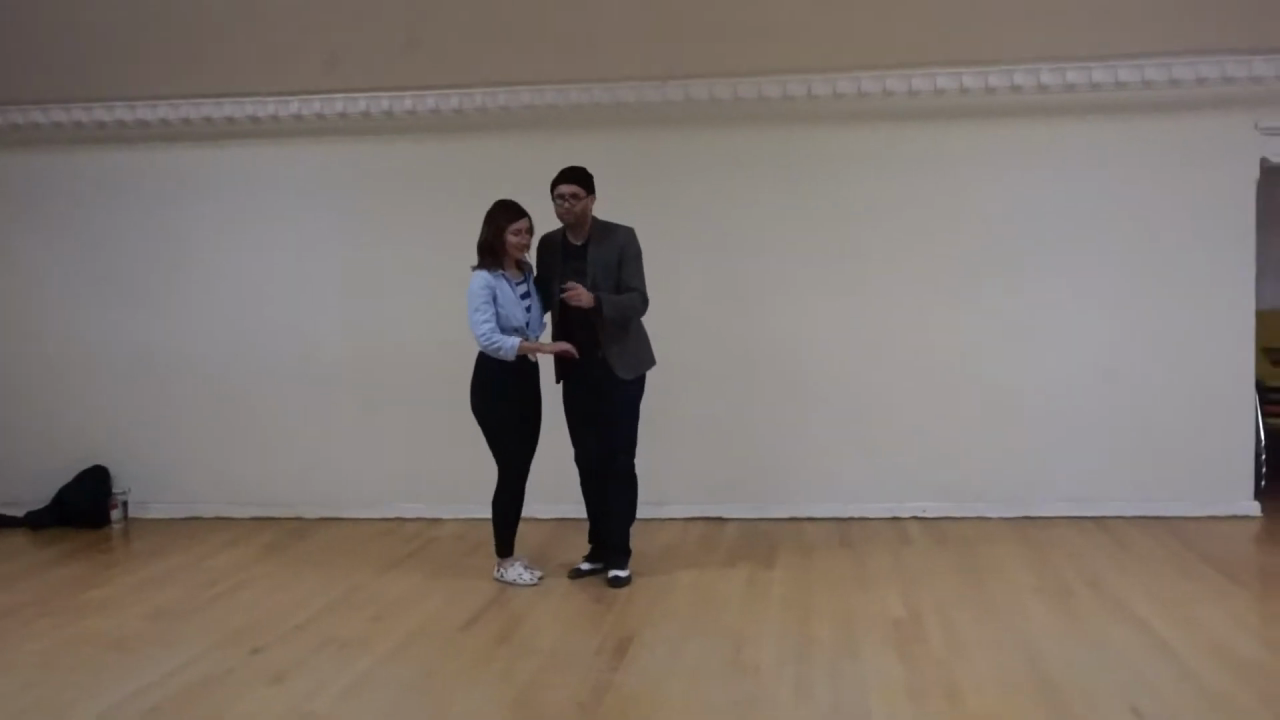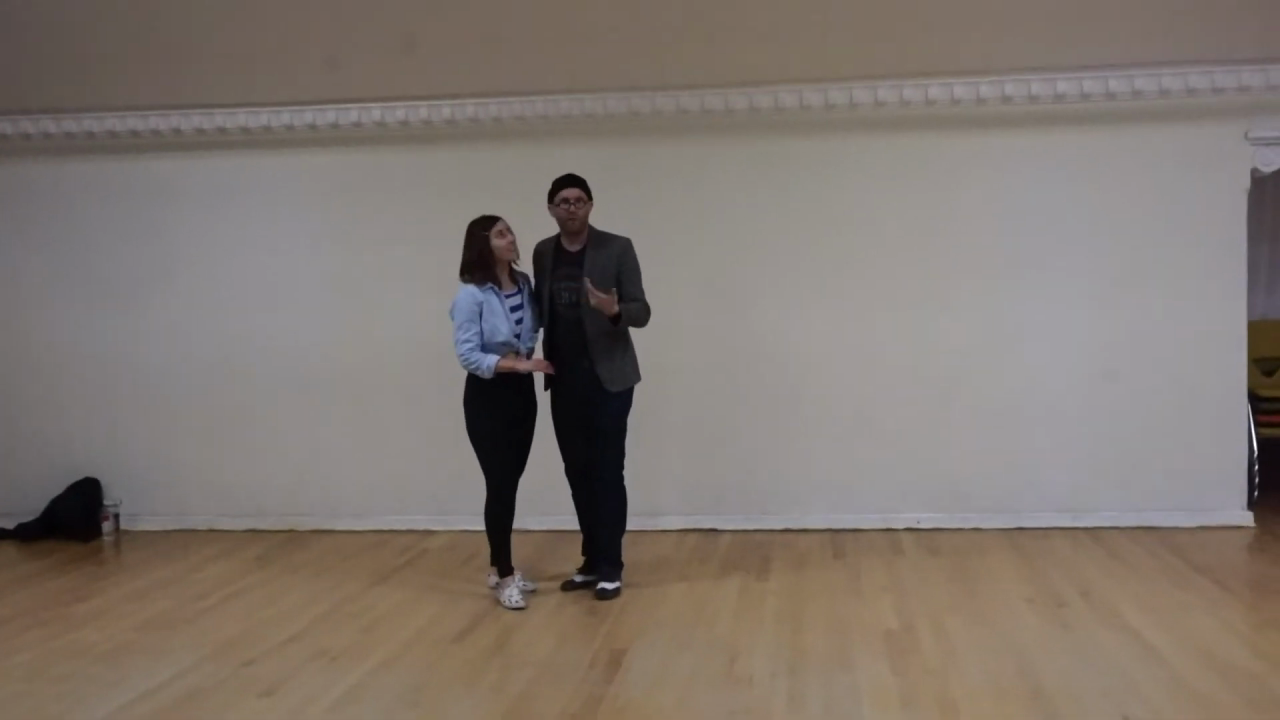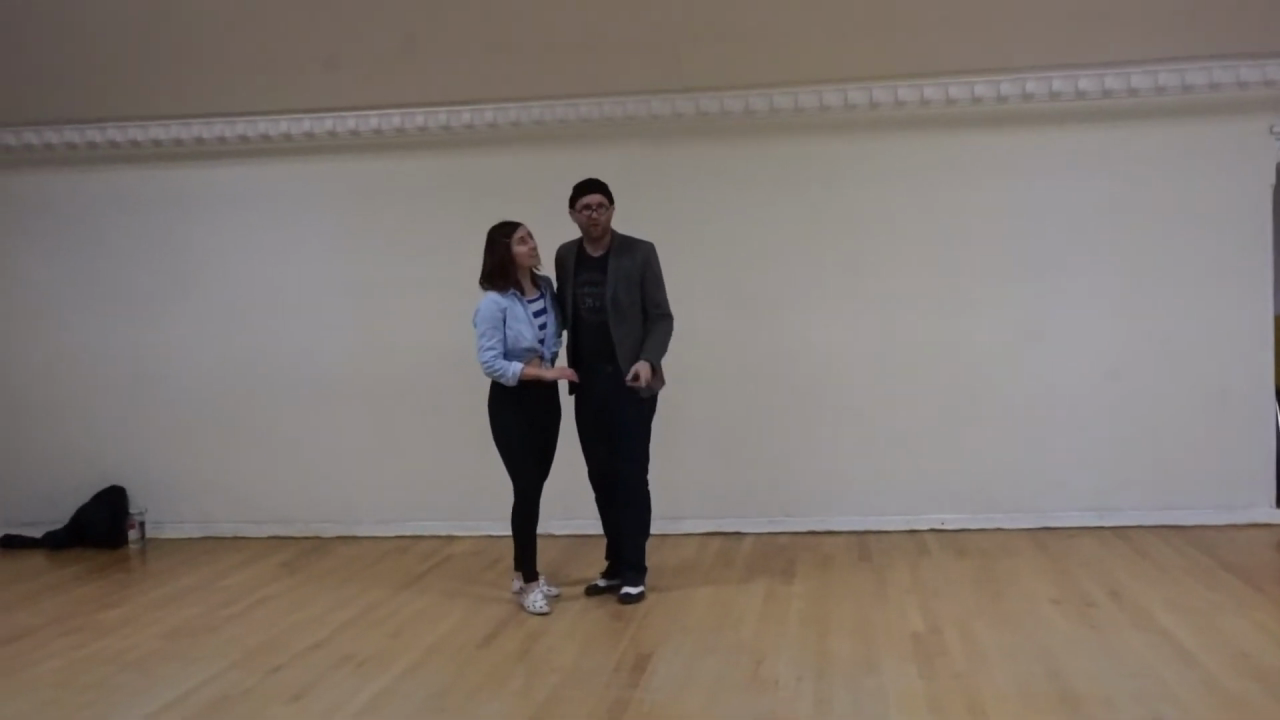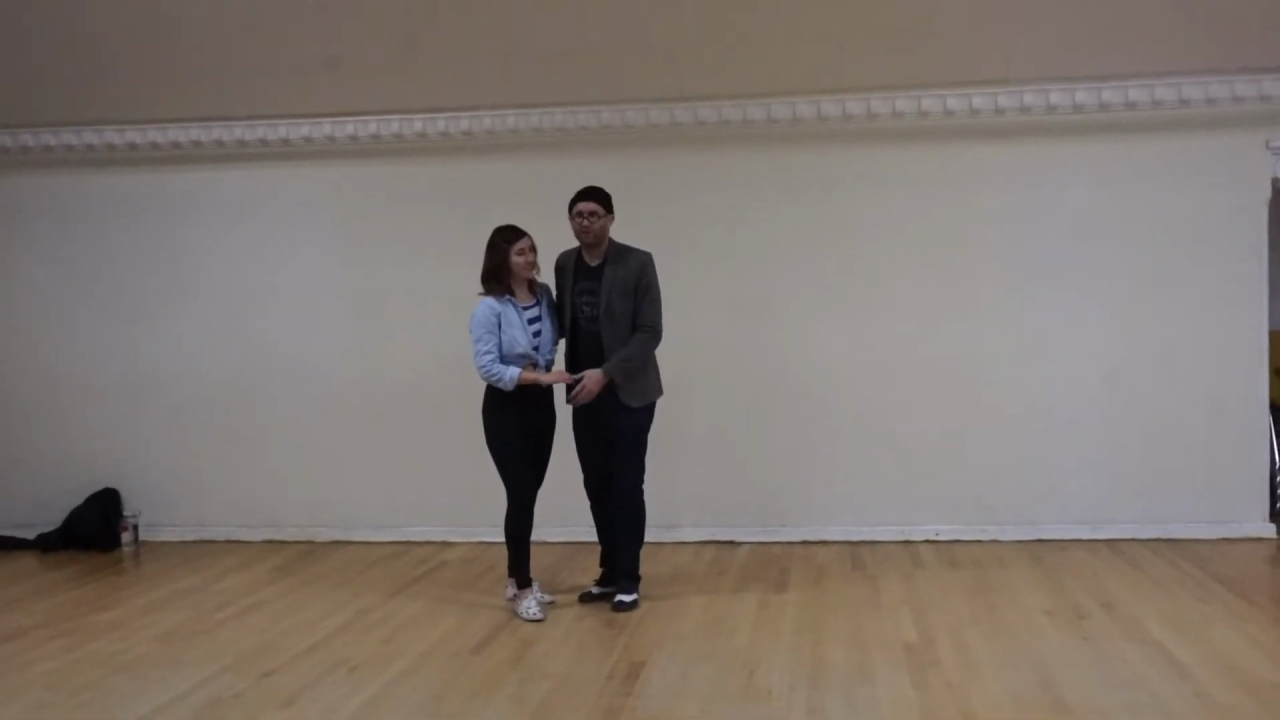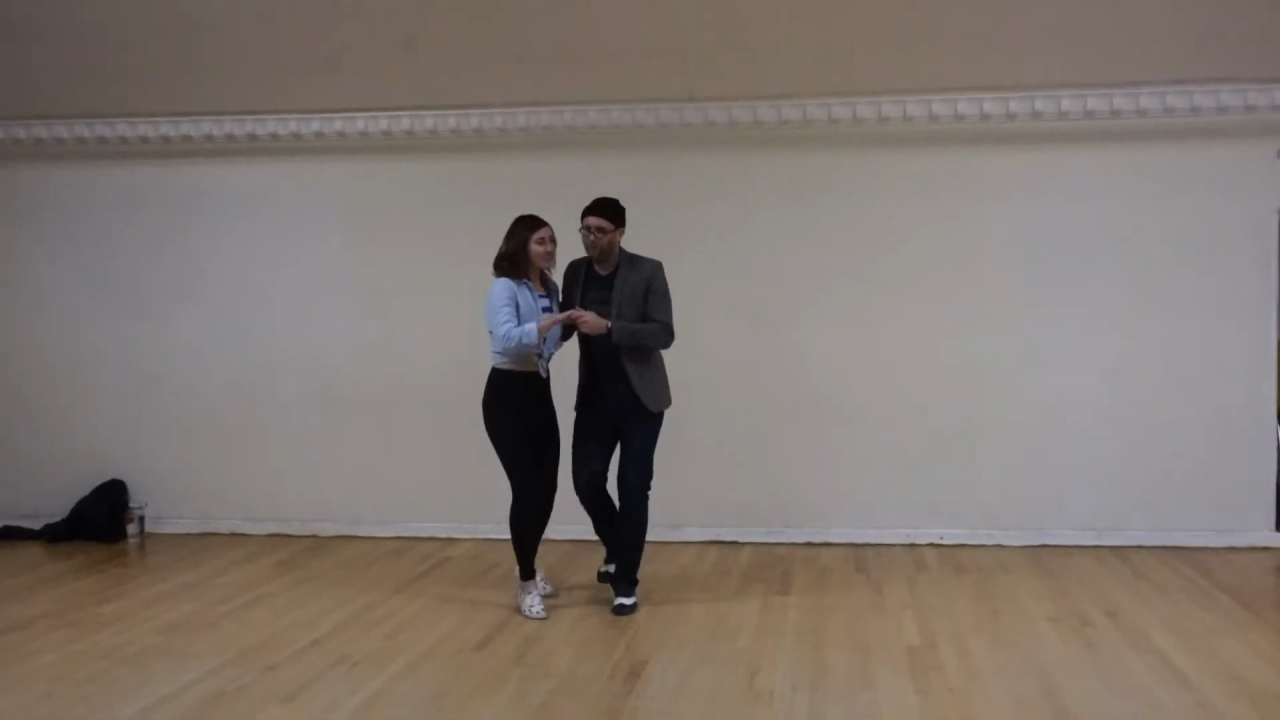
dt=1s
person 1, frame 1
left shoulder: (621, 239)
right shoulder: (549, 245)
left elbow: (638, 301)
right elbow: (543, 299)
left wrist: (594, 300)
left hip: (620, 366)
right hip: (575, 369)
left knee: (618, 461)
right knee: (588, 462)
left ankle: (618, 554)
right ankle: (599, 549)
person 1, frame 2
left shoulder: (617, 248)
right shoulder: (543, 252)
left elbow: (642, 312)
right elbow: (542, 309)
left wrist: (615, 311)
left hip: (607, 377)
right hip: (564, 379)
left knee: (607, 472)
right knee: (578, 473)
left ankle: (610, 566)
right ankle: (592, 561)
person 1, frame 3
left shoulder: (639, 253)
right shoulder: (566, 256)
left elbow: (661, 317)
right elbow: (565, 314)
left wrist: (649, 361)
right wrist: (567, 368)
left hip: (629, 383)
right hip: (587, 385)
left knee: (631, 478)
right knee: (602, 479)
left ankle: (634, 571)
right ankle: (615, 565)
person 1, frame 4
left shoulder: (637, 263)
right shoulder: (565, 264)
left elbow: (650, 332)
left wrist: (607, 373)
left hip: (628, 394)
right hip: (586, 395)
left knee: (626, 487)
right knee: (597, 487)
left ankle: (628, 579)
right ankle: (609, 573)
person 1, frame 5
left shoulder: (648, 272)
right shoulder: (575, 272)
left elbow: (664, 334)
right elbow: (565, 326)
left wrist: (608, 327)
left hip: (639, 398)
right hip: (594, 397)
left knee: (633, 489)
right knee: (586, 482)
left ankle: (626, 582)
right ankle: (615, 548)
person 2, frame 1
left shoulder: (528, 273)
right shoulder: (482, 282)
right elbow: (488, 338)
right wrist: (544, 347)
left hip: (526, 377)
right hip: (495, 381)
left knee: (521, 469)
right knee: (511, 469)
left ankle: (510, 553)
right ankle: (504, 561)
person 2, frame 2
left shoulder: (524, 284)
right shoulder: (470, 295)
right elbow: (467, 356)
left wrist: (528, 361)
right wrist: (517, 364)
left hip: (521, 392)
right hip: (487, 395)
left knee: (512, 481)
right knee: (499, 483)
left ankle: (500, 567)
right ankle: (504, 575)
person 2, frame 3
left shoulder: (546, 288)
right shoulder: (493, 302)
right elbow: (490, 363)
left wrist: (550, 365)
right wrist: (541, 372)
left hip: (545, 398)
right hip: (511, 402)
left knee: (535, 487)
right knee: (527, 489)
left ankle: (524, 572)
right ankle: (528, 581)
person 2, frame 4
left shoulder: (544, 295)
right shoulder: (489, 309)
right elbow: (488, 368)
left wrist: (548, 373)
right wrist: (539, 376)
left hip: (541, 405)
right hip: (506, 409)
left knee: (530, 494)
right knee: (520, 495)
left ankle: (518, 579)
right ankle: (521, 588)
person 2, frame 5
left shoulder: (551, 288)
right shoulder: (504, 289)
right elbow: (508, 340)
right wrist: (556, 319)
left hip: (540, 392)
right hip: (507, 394)
left knee: (546, 487)
right knee: (525, 487)
left ankle: (530, 569)
right ankle: (526, 583)
